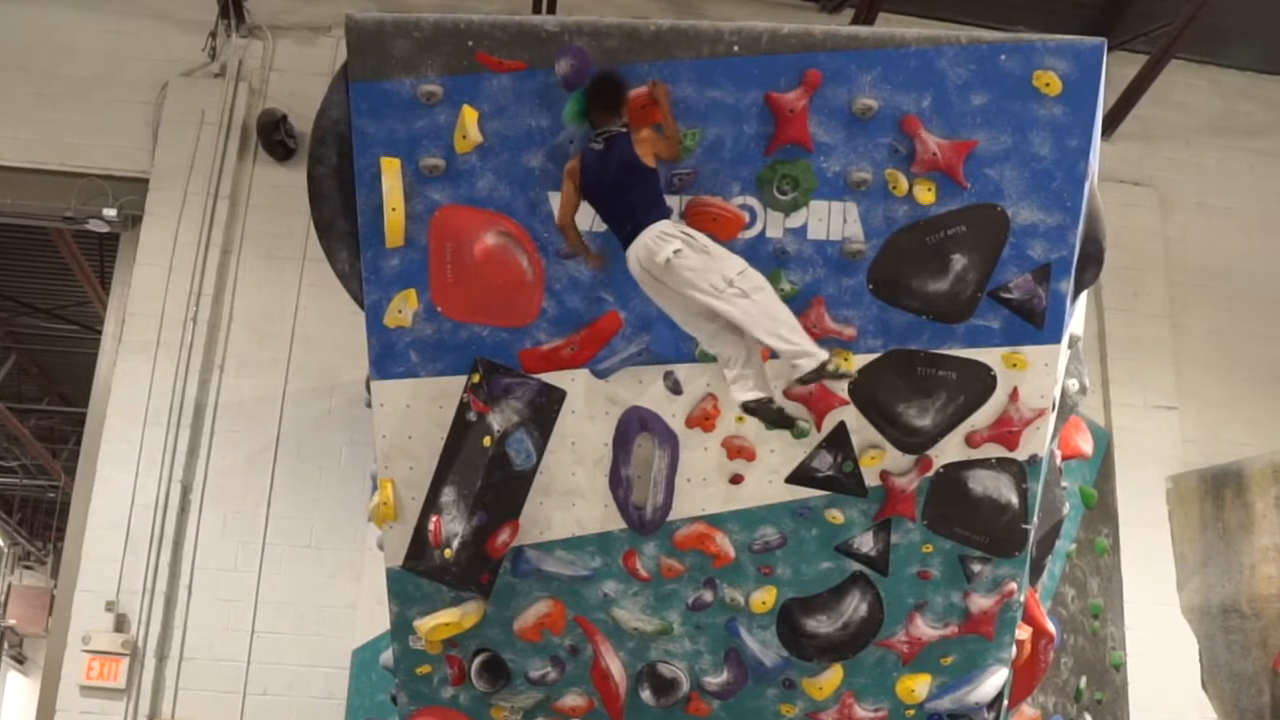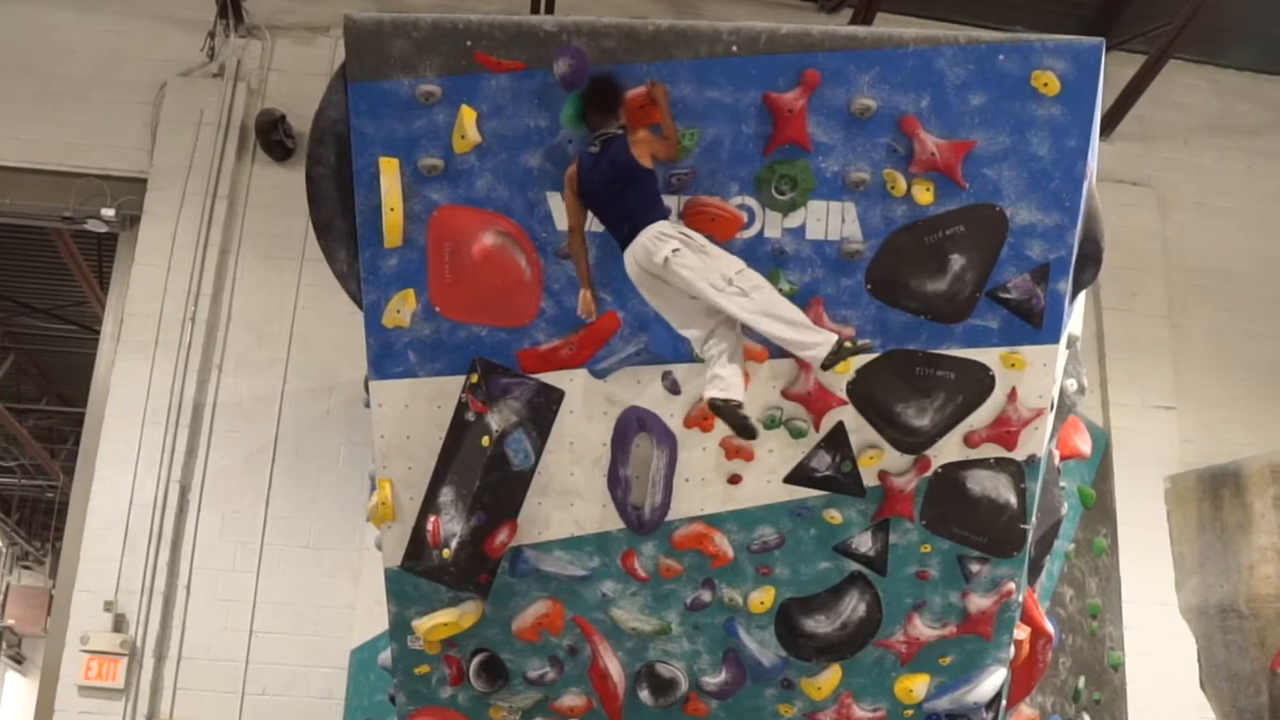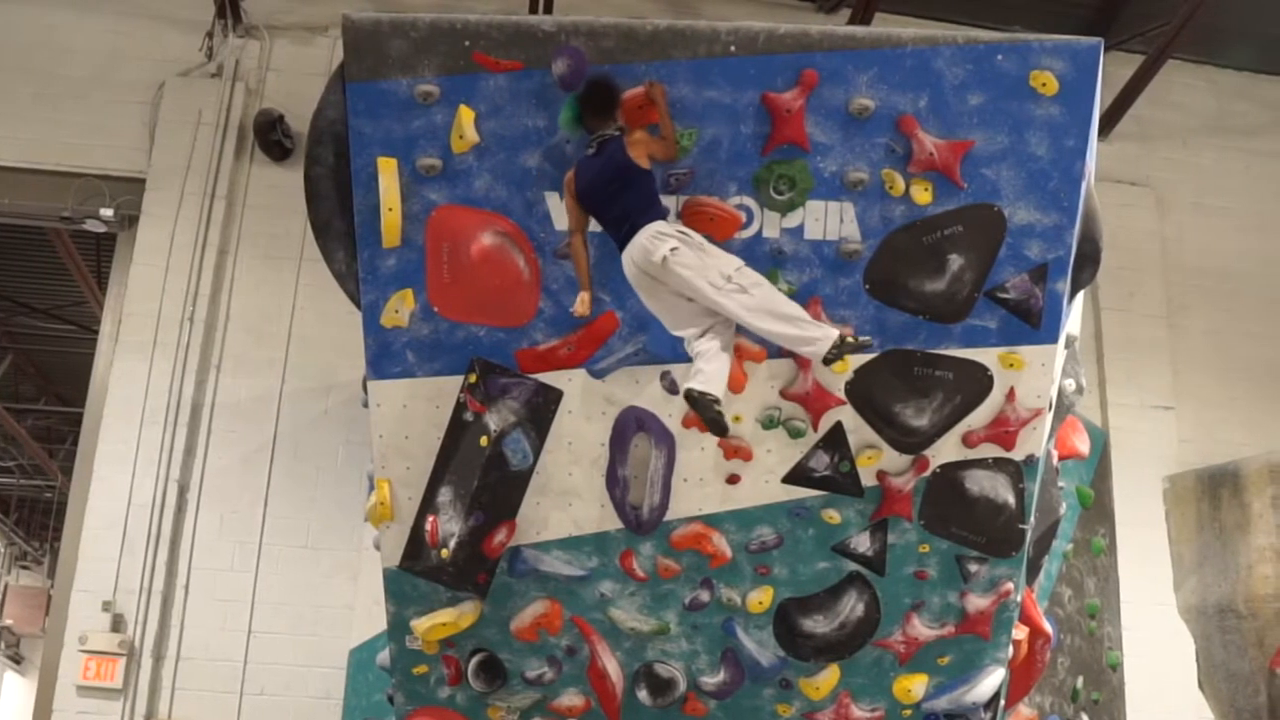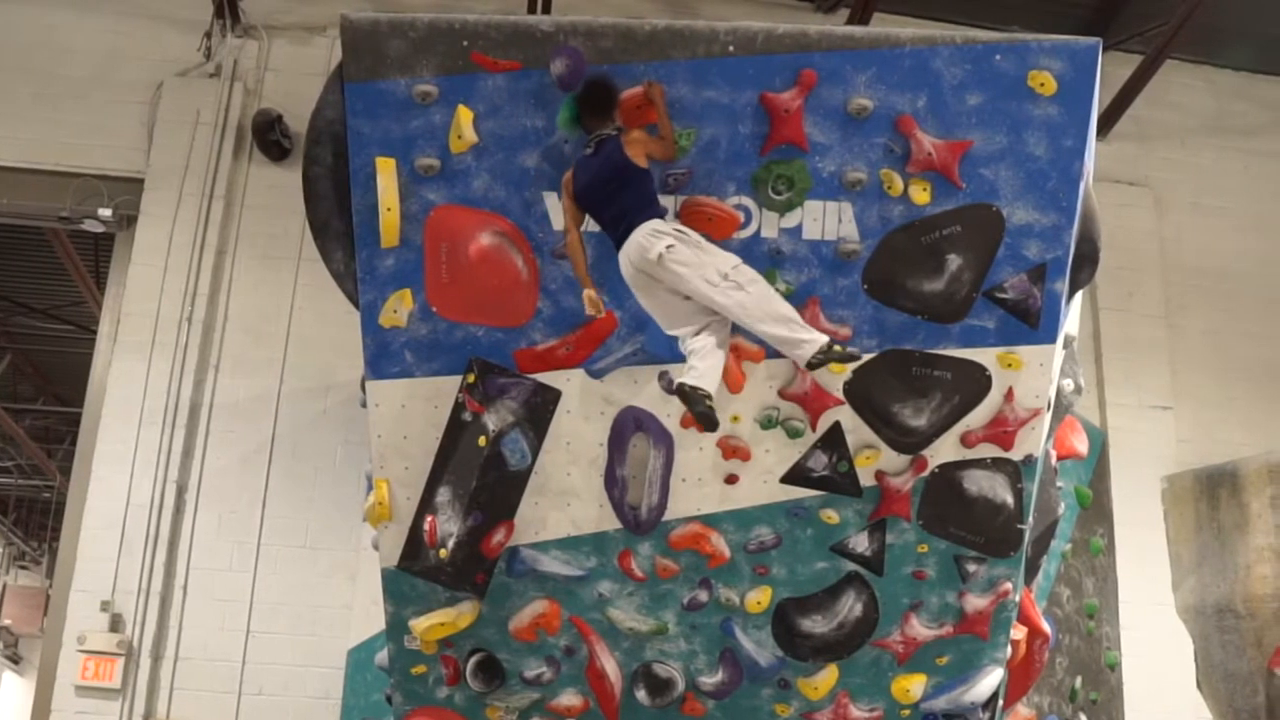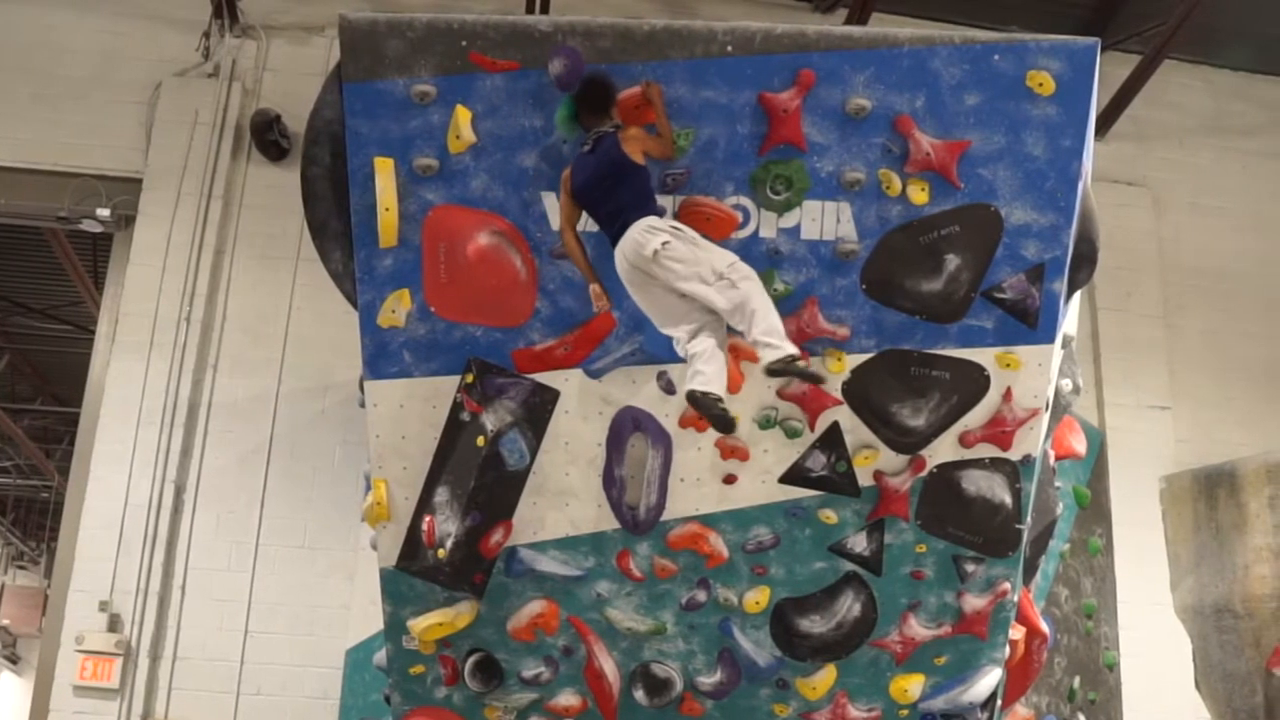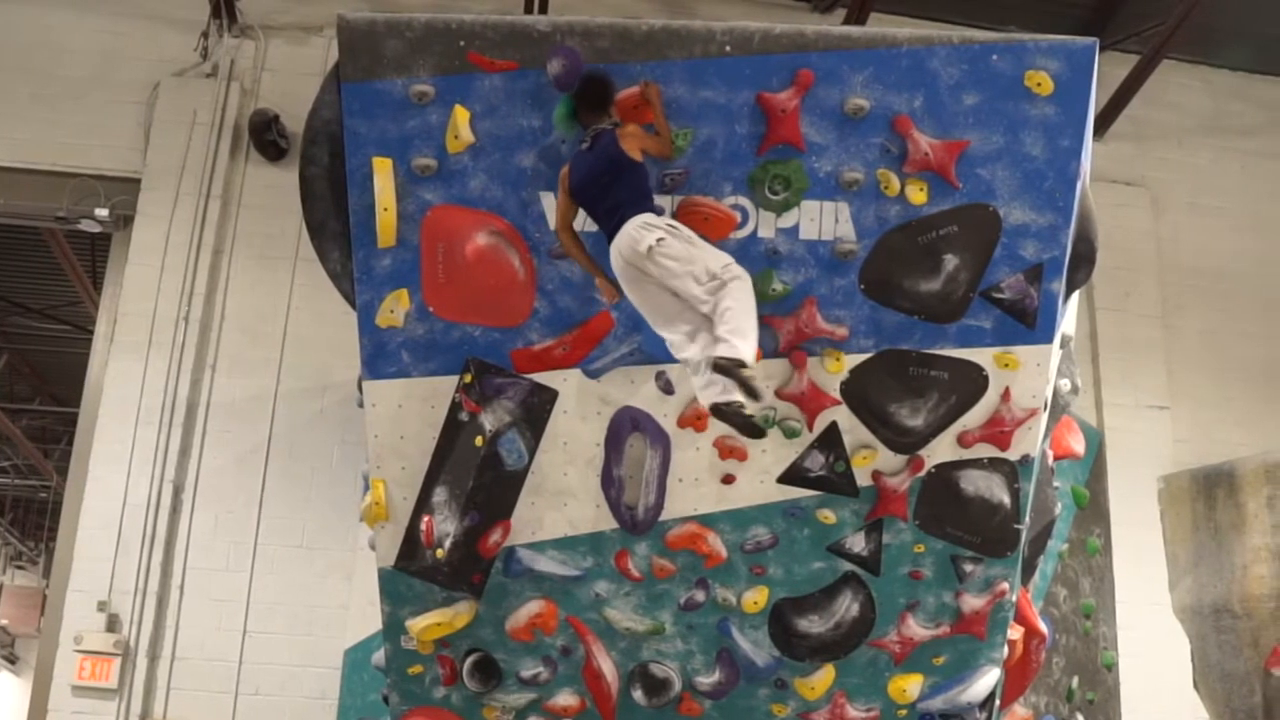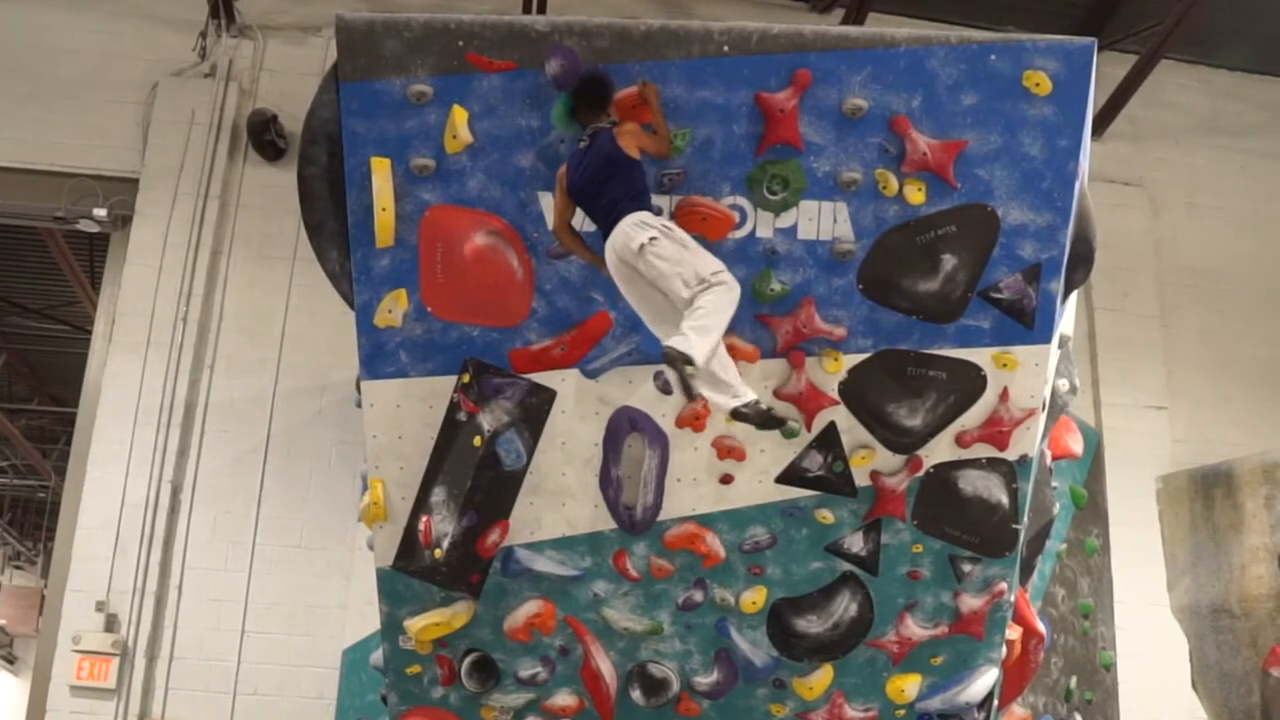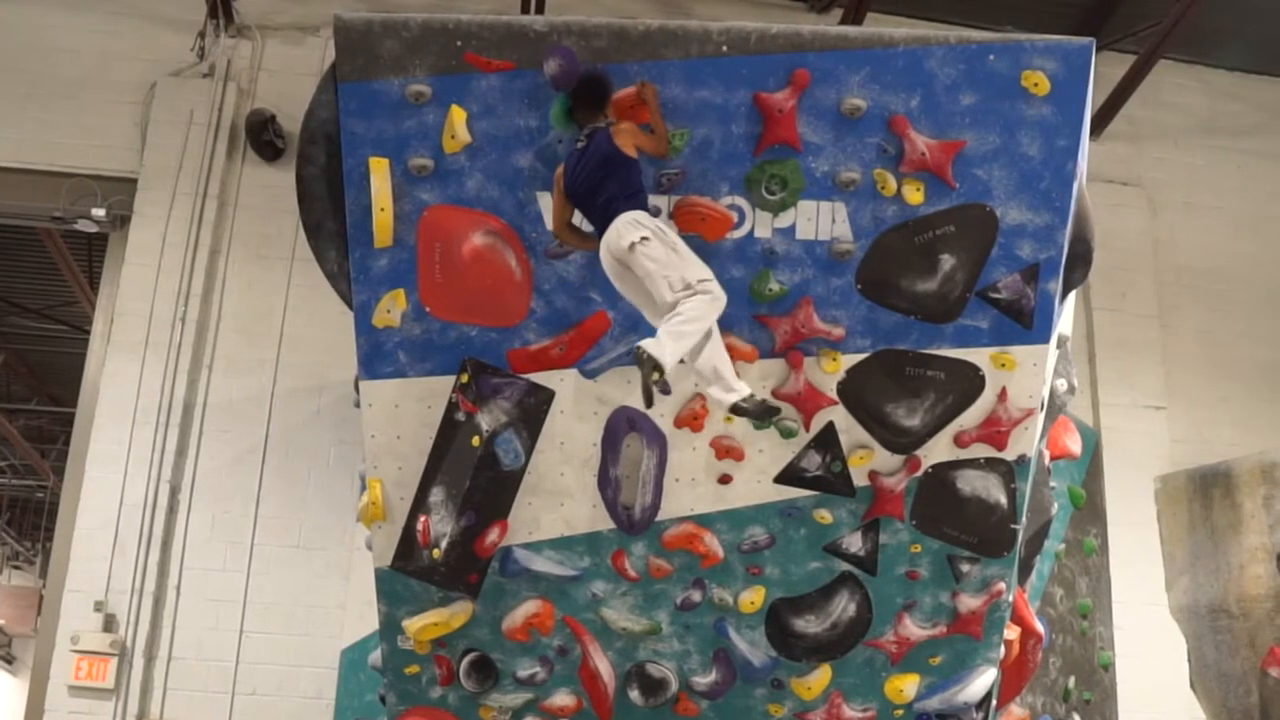
dt=0.1s
person 1, frame 1
left shoulder: (576, 167)
right shoulder: (641, 139)
left elbow: (565, 223)
right elbow: (673, 149)
left wrist: (588, 254)
right wrist: (664, 105)
left hip: (638, 257)
right hip: (664, 238)
left knee: (720, 328)
right knee: (748, 287)
left ankle: (753, 393)
right ankle: (810, 360)
person 1, frame 2
left shoulder: (575, 172)
right shoulder: (636, 140)
left elbow: (575, 231)
right elbow: (672, 150)
left wrist: (585, 287)
right wrist: (662, 105)
left hip: (634, 260)
right hip: (659, 239)
left knee: (717, 321)
right knee: (744, 286)
left ankle: (723, 393)
right ankle: (823, 346)
person 1, frame 3
left shoulder: (575, 176)
right shoulder: (634, 141)
left elbow: (576, 235)
right elbow: (670, 150)
left wrist: (585, 290)
right wrist: (661, 105)
left hip: (632, 261)
right hip: (658, 239)
left knee: (710, 323)
right knee: (742, 285)
left ankle: (704, 388)
right ankle: (825, 341)
person 1, frame 4
left shoulder: (573, 177)
right shoulder: (632, 141)
left elbow: (571, 235)
right elbow: (670, 151)
left wrist: (588, 287)
right wrist: (659, 105)
left hip: (629, 262)
right hip: (657, 238)
left knee: (704, 324)
right knee: (741, 283)
left ankle: (698, 384)
right ankle: (812, 346)
person 1, frame 5
left shoulder: (571, 174)
right shoulder: (628, 137)
left elbow: (568, 232)
right elbow: (667, 149)
left wrist: (593, 282)
right wrist: (657, 106)
left hip: (623, 256)
right hip: (650, 233)
left knee: (699, 323)
right knee: (738, 280)
left ankle: (704, 388)
right ankle: (779, 353)
person 1, frame 6
left shoulder: (570, 171)
right shoulder: (627, 134)
left elbow: (563, 231)
right elbow: (666, 149)
left wrist: (598, 276)
right wrist: (656, 106)
left hip: (619, 251)
right hip: (646, 230)
left knee: (690, 329)
right knee: (731, 280)
left ankle: (724, 399)
right ankle: (733, 355)
person 1, frame 7
left shoulder: (568, 170)
right shoulder: (625, 132)
left elbow: (561, 229)
right elbow: (664, 147)
left wrist: (603, 263)
right wrist: (654, 105)
left hip: (613, 250)
right hip: (641, 229)
left knee: (683, 327)
right knee: (719, 285)
left ankle: (738, 399)
right ankle: (685, 351)
person 1, frame 8
left shoulder: (565, 171)
right shoulder: (622, 132)
left elbow: (562, 230)
right elbow: (662, 147)
right wrist: (652, 105)
left hip: (611, 252)
right hip: (637, 228)
left knee: (685, 314)
right knee: (705, 294)
left ankle: (735, 396)
right ankle: (656, 355)
